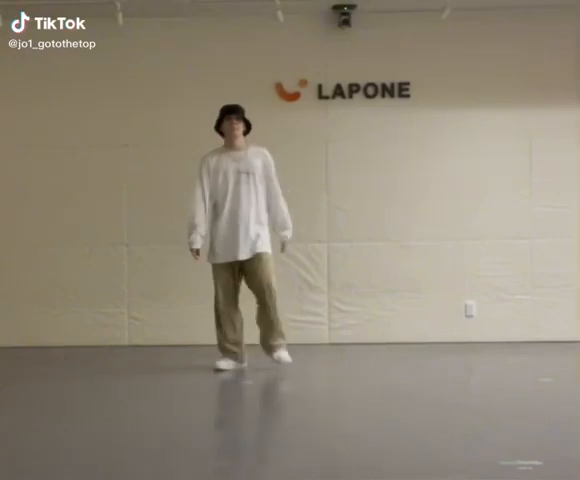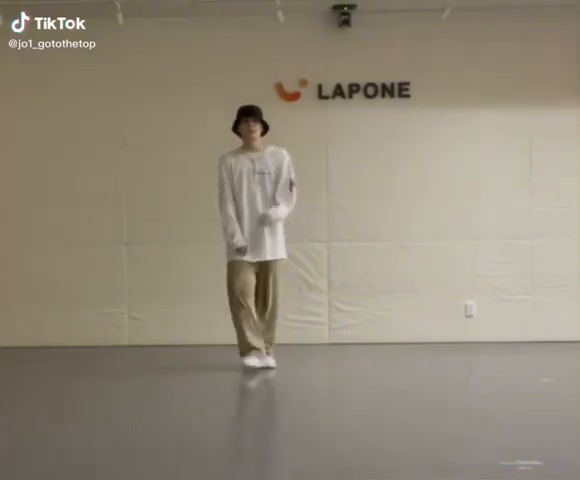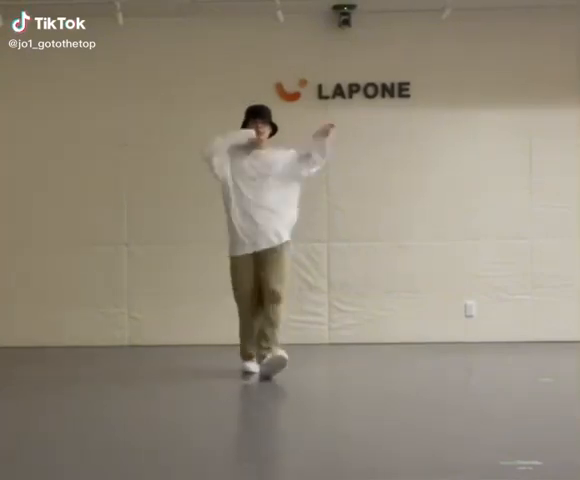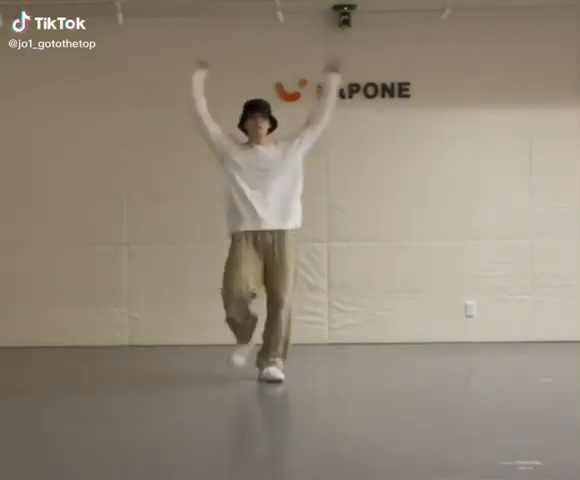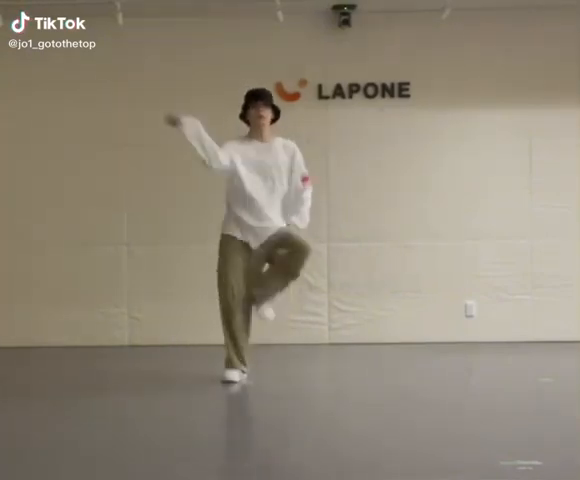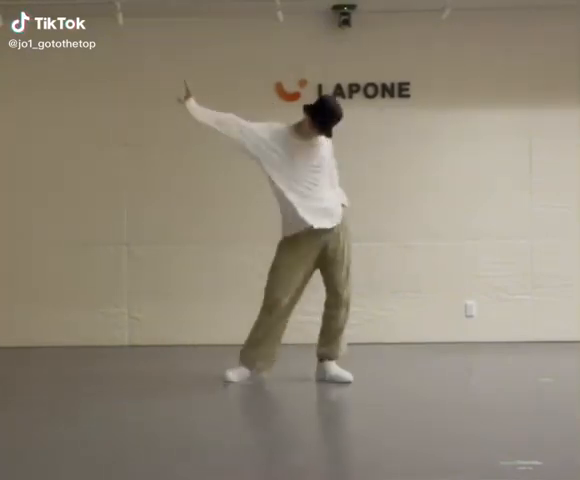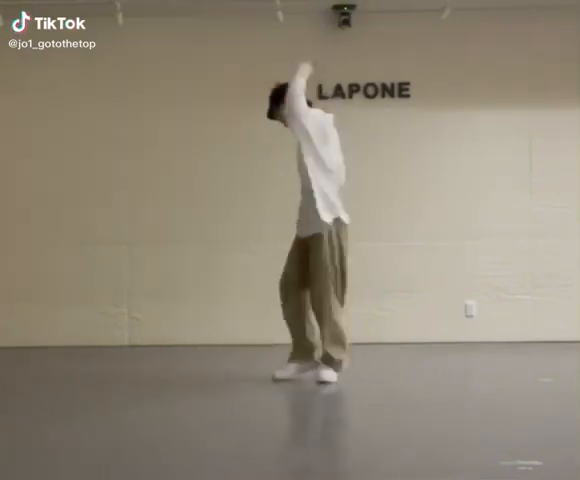
dt=0.7s
person 1, frame 1
left shoulder: (261, 156)
right shoulder: (210, 161)
left elbow: (273, 195)
right elbow: (201, 200)
left wrist: (284, 229)
right wrist: (196, 236)
left hip: (256, 238)
right hip: (223, 242)
left knee: (266, 289)
right knee: (225, 301)
left ankle: (275, 345)
right ankle: (232, 354)
person 1, frame 2
left shoulder: (280, 156)
right shoulder: (228, 161)
left elbow: (289, 194)
right elbow: (226, 202)
left wrist: (275, 214)
right wrist: (235, 236)
left hip: (270, 242)
right hip: (240, 242)
left knee: (267, 300)
right knee: (241, 297)
left ankle: (266, 351)
right ankle: (252, 351)
person 1, frame 3
left shoulder: (284, 157)
right shoulder: (231, 157)
left elbow: (312, 162)
right elbow: (209, 153)
left wrist: (320, 139)
right wrist: (242, 136)
left hip: (276, 237)
right hip: (242, 241)
left knee: (274, 294)
right knee: (247, 303)
left ankle: (272, 350)
right ankle: (251, 355)
person 1, frame 4
left shoulder: (290, 149)
right shoulder: (231, 151)
left elbow: (319, 119)
right elbow: (203, 119)
left wrist: (331, 79)
right wrist: (198, 79)
left hip: (281, 233)
right hip: (246, 233)
left knee: (280, 299)
right knee: (235, 293)
left ankle: (271, 361)
right ankle: (245, 333)
person 1, frame 5
left shoulder: (288, 149)
right shoulder: (234, 149)
left elbow: (303, 188)
right elbow: (214, 159)
left wrist: (294, 221)
right wrist: (187, 125)
left hip: (274, 229)
right hip: (236, 235)
left knee: (300, 250)
right knee: (233, 301)
left ankle: (261, 295)
right ankle: (236, 364)
person 1, frame 6
left shoulder: (324, 142)
right shoulder: (271, 136)
right elbow: (232, 124)
right wrist: (193, 107)
left hip: (335, 227)
right hip: (300, 231)
left knee: (339, 297)
right knee: (278, 297)
left ankle: (328, 362)
right ankle: (252, 362)
person 1, frame 7
left shoulder: (320, 122)
right shoulder: (312, 126)
left elbow: (294, 106)
left wrist: (300, 76)
left hip: (327, 224)
right hip: (308, 225)
left knee: (326, 296)
right knee: (290, 288)
left ankle: (331, 360)
right ankle: (304, 356)
